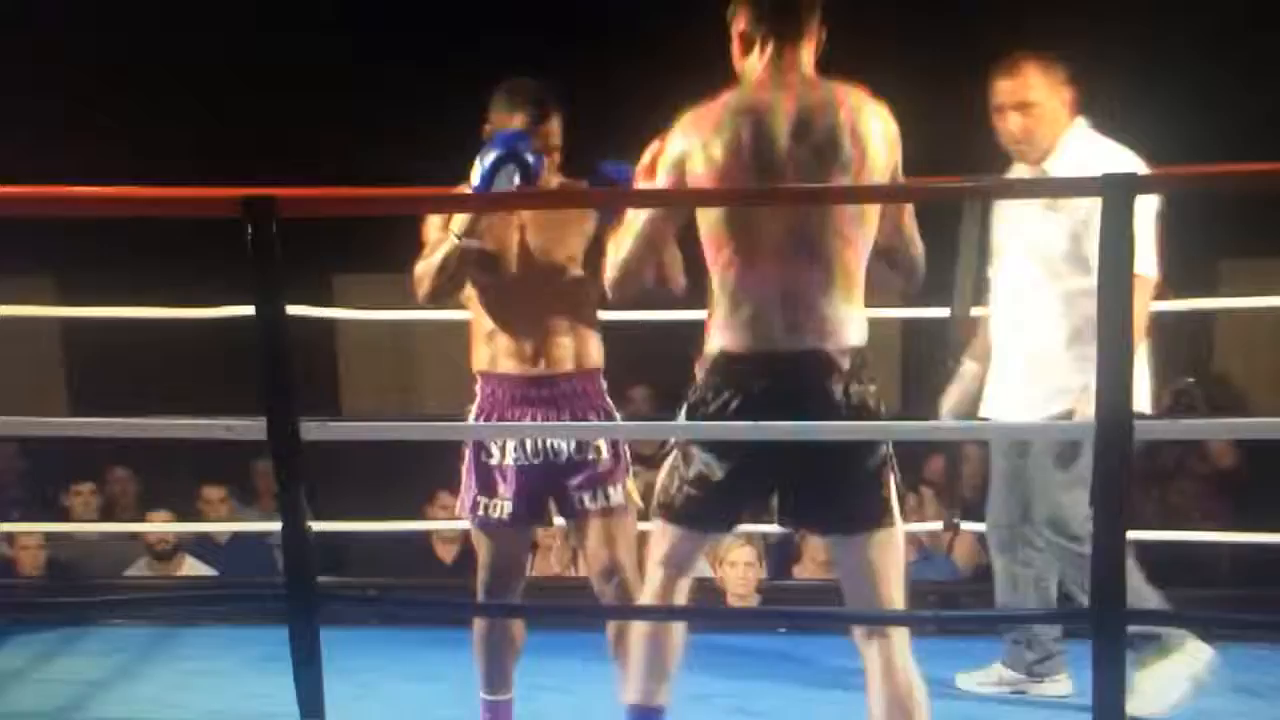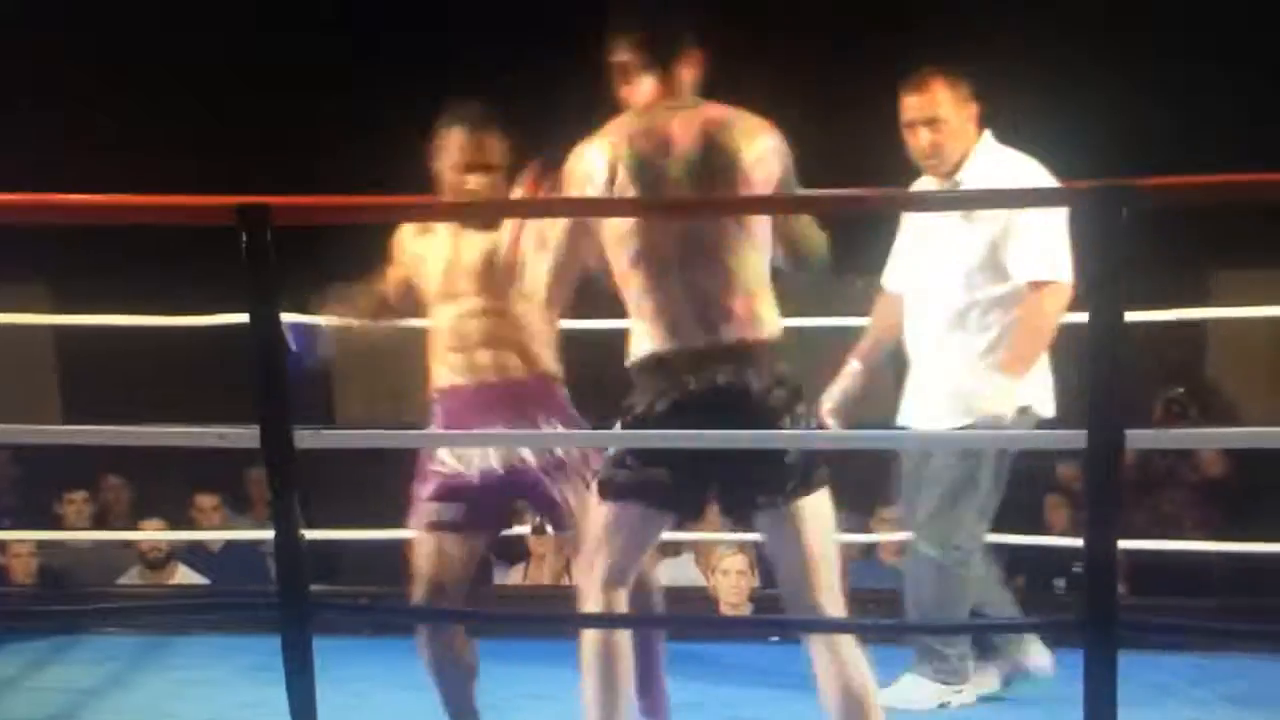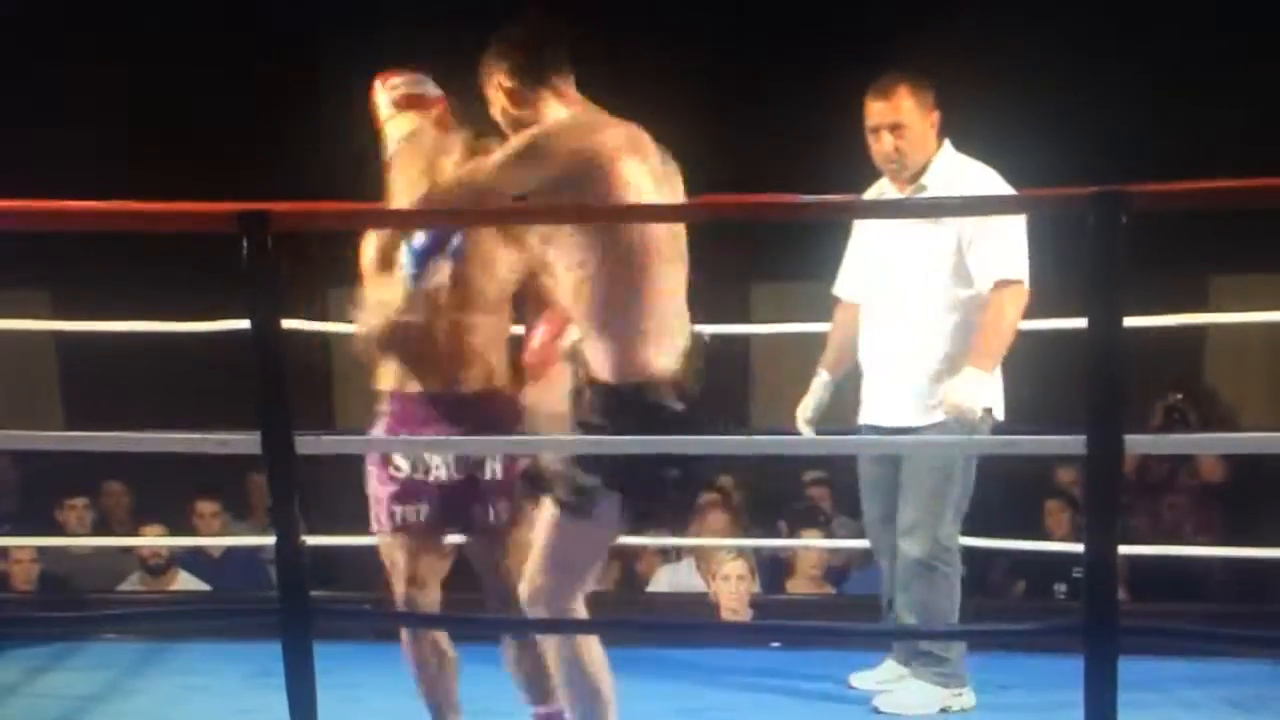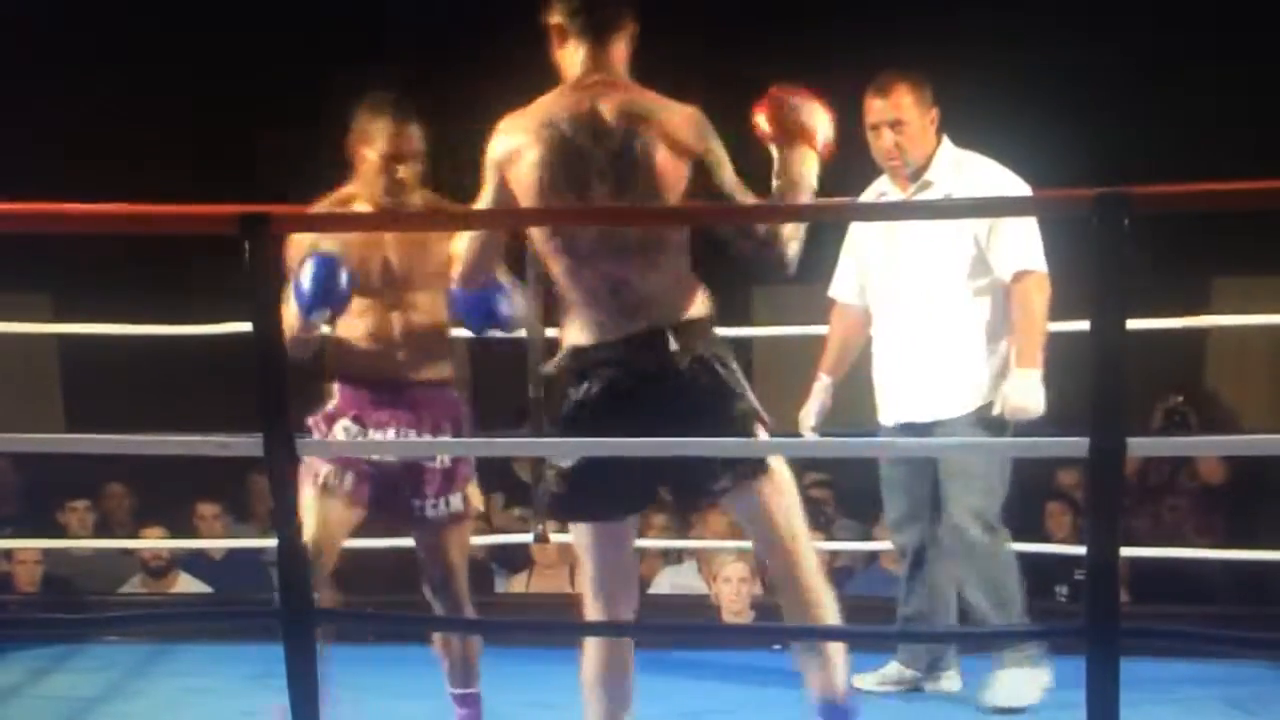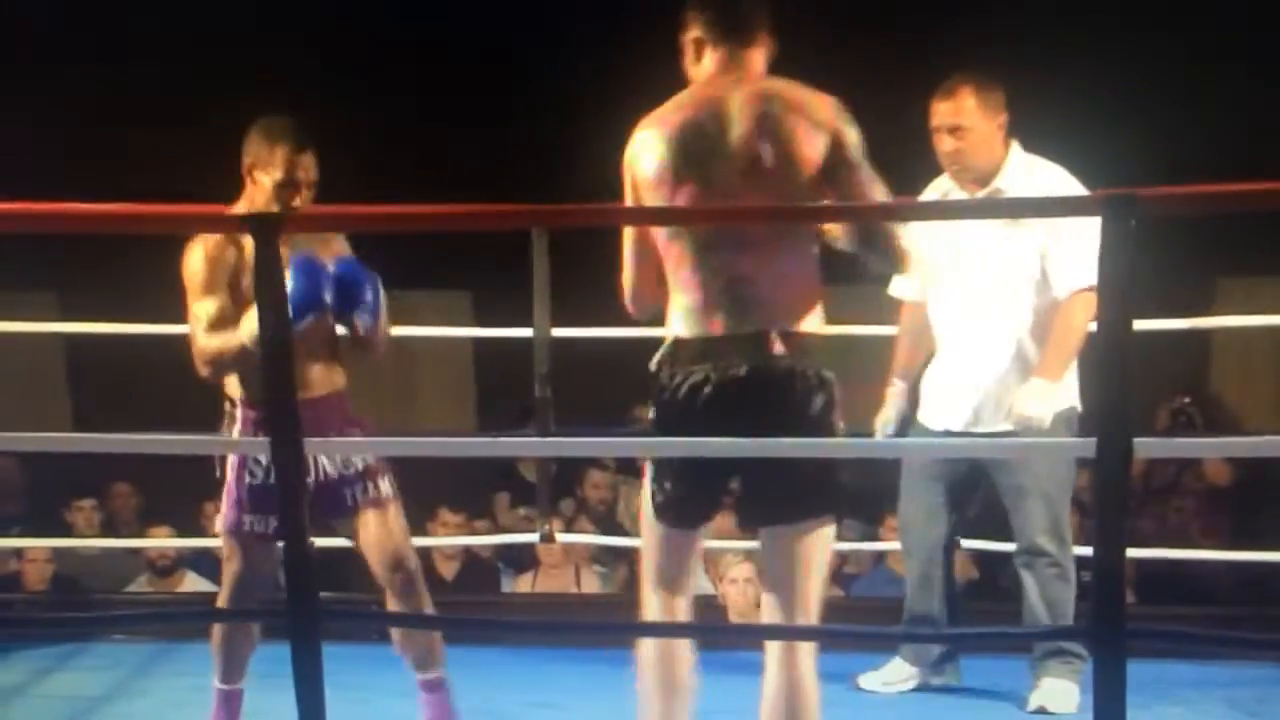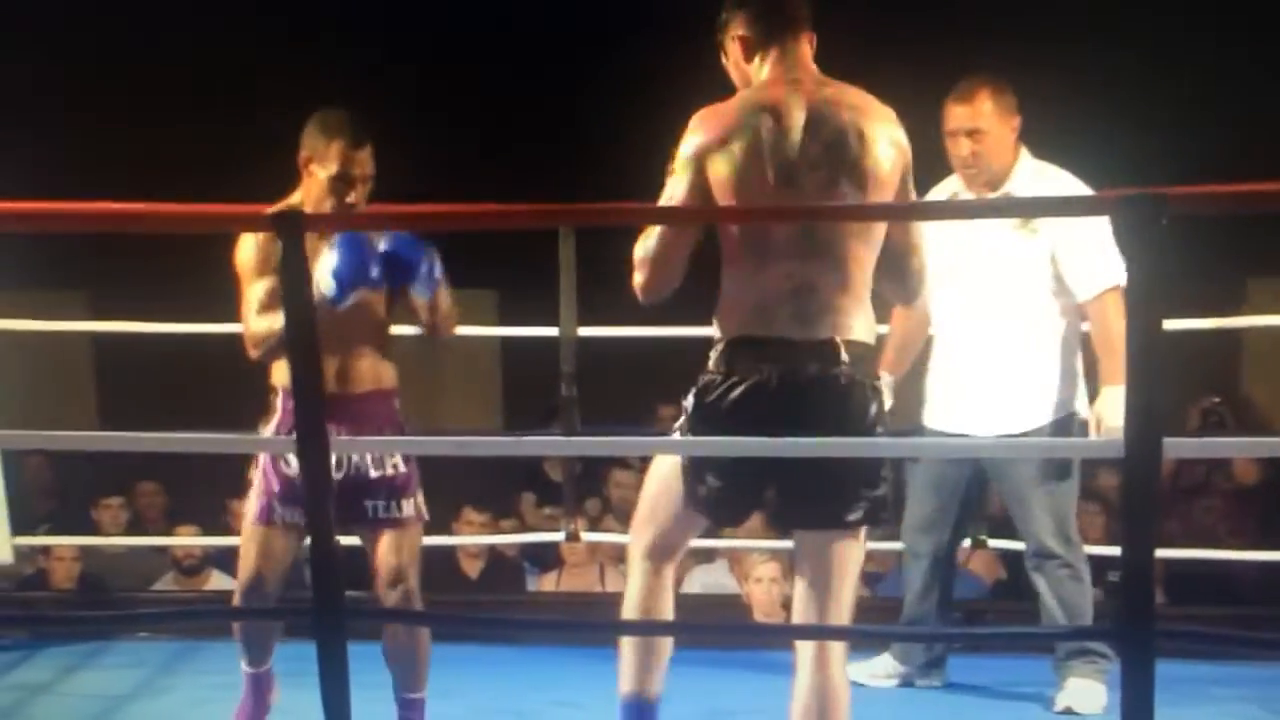
dt=0.4s
person 1, frame 1
left shoulder: (694, 135)
right shoulder: (870, 120)
left elbow: (618, 277)
right elbow: (910, 263)
left wrist: (643, 192)
left hip: (735, 388)
right hip: (835, 388)
left knee: (665, 575)
right knee: (883, 629)
person 1, frame 2
left shoulder: (595, 159)
right shoulder: (757, 138)
right elbow: (812, 253)
left hip: (667, 392)
right hip: (758, 380)
left knee: (602, 590)
right knee: (821, 608)
person 1, frame 3
left shoulder: (555, 149)
right shoulder: (638, 148)
left elbow: (439, 201)
left hip: (632, 400)
right hip: (661, 383)
left knee: (545, 601)
right knee: (540, 421)
person 1, frame 4
left shoulder: (515, 140)
right shoulder: (680, 125)
left elbow: (468, 274)
right elbow: (777, 255)
right wrist: (801, 162)
left hip: (596, 378)
right hip: (686, 363)
left knee: (607, 612)
right knee: (789, 545)
person 1, frame 5
left shoulder: (650, 135)
right shoulder: (817, 115)
left elbow: (640, 298)
right elbow: (891, 248)
left hip: (689, 378)
right hip: (789, 378)
left knee: (664, 602)
right knee: (791, 629)
person 1, frame 6
left shoulder: (713, 130)
right shoulder: (882, 126)
left elbow: (649, 281)
right elbow: (910, 283)
left hip: (744, 379)
right hip: (842, 382)
left knee: (649, 555)
right knee: (823, 630)
person 2, frame 1
left shoulder: (1109, 173)
right shoulder: (1015, 184)
left elbow: (1137, 283)
left wrist: (1106, 380)
right wrist: (972, 370)
left hip: (1075, 396)
right hip: (1016, 392)
left knee: (1069, 527)
right knee: (1013, 529)
left ankle: (1162, 648)
right ankle: (1031, 661)
person 2, frame 2
left shoulder: (1020, 184)
right shoulder: (921, 196)
left elbow: (1050, 289)
right elbow: (898, 296)
left wrist: (1010, 378)
right wrist: (853, 371)
left hip: (986, 402)
right hip: (931, 397)
left knee: (943, 535)
right knee: (937, 532)
left ankle: (944, 669)
right ankle: (1008, 642)
person 2, frame 3
left shoulder: (978, 190)
right shoulder: (873, 203)
left elbow: (1009, 290)
right elbow: (853, 304)
left wrist: (977, 373)
right wrist: (823, 380)
left hip: (945, 405)
right hip: (881, 403)
left knee: (926, 540)
right knee: (890, 538)
right ankle: (911, 655)
person 2, frame 4
left shoulder: (986, 184)
right shoulder: (871, 206)
left elbow: (1030, 280)
right elbow: (852, 306)
left wrist: (1027, 368)
right wrist: (824, 383)
left hip: (973, 397)
right hip: (901, 403)
left knee: (973, 526)
right knee: (913, 535)
left ankle: (1018, 656)
right ankle: (926, 657)
person 2, frame 5
left shoulder: (1054, 192)
right shoulder: (931, 202)
left elbow: (1080, 297)
left wrist: (1046, 381)
right wrist: (897, 386)
left hip: (1028, 409)
right hip: (943, 406)
left knee: (1041, 542)
right knee: (919, 527)
left ankle: (1058, 667)
right ankle: (925, 652)
person 2, frame 6
left shoulder: (1062, 198)
right shoulder: (937, 205)
left elbow: (1104, 297)
right elbow: (915, 307)
left wrist: (1112, 388)
right wrist: (884, 381)
left hip: (1031, 412)
right hip: (947, 410)
left knee: (1051, 544)
right knee: (925, 534)
left ankle: (1082, 666)
right ankle: (918, 654)
person 3, frame 1
left shoulder: (587, 202)
right shoulder: (452, 210)
right elbow: (430, 289)
right wrist: (476, 209)
left hip: (583, 401)
right hip: (503, 408)
left knee: (616, 578)
right knee: (499, 581)
person 3, frame 2
left shoulder: (533, 219)
right shoulder: (414, 241)
right elbow: (378, 300)
left hip: (534, 410)
right hip: (456, 427)
right knee: (434, 600)
person 3, frame 3
left shoulder: (513, 243)
right shoulder: (388, 242)
right elbow: (374, 340)
right wrist: (410, 285)
left hip: (489, 421)
right hip: (410, 427)
left knee: (514, 595)
right knee: (417, 598)
person 3, frame 4
right shoulder: (318, 231)
right elbow: (292, 347)
right wrist: (302, 314)
left hip: (434, 410)
right hip: (356, 408)
left knee: (447, 582)
right knee: (312, 552)
person 3, frame 5
left shoulder: (329, 243)
right shoulder: (213, 251)
left elbow: (372, 347)
right elbow: (207, 359)
left wrist: (368, 311)
right wrist: (268, 318)
left hip: (334, 422)
right hip: (260, 431)
left knee: (400, 568)
right knee: (243, 586)
person 3, frame 6
left shoulder: (386, 233)
right shoulder: (268, 238)
left elbow: (443, 331)
right elbow: (259, 343)
left wrist: (429, 290)
right wrist: (319, 296)
left hip: (377, 422)
right hip: (300, 423)
left knee: (400, 588)
right knee: (256, 579)
